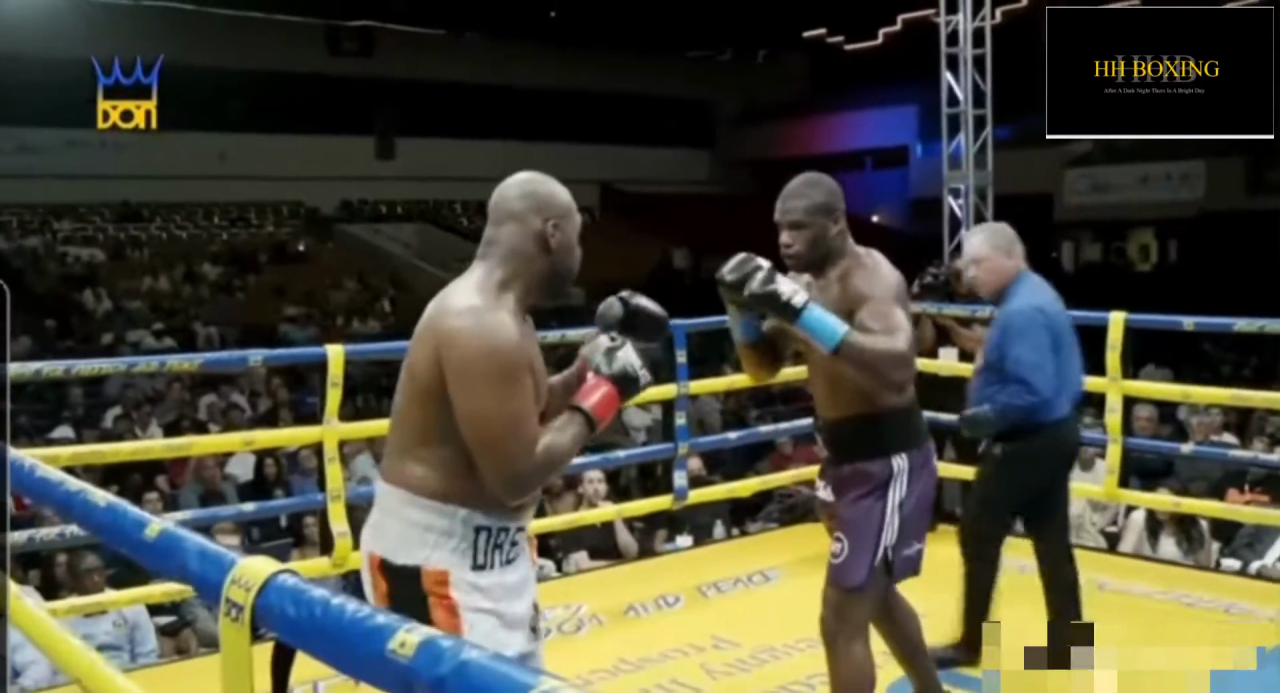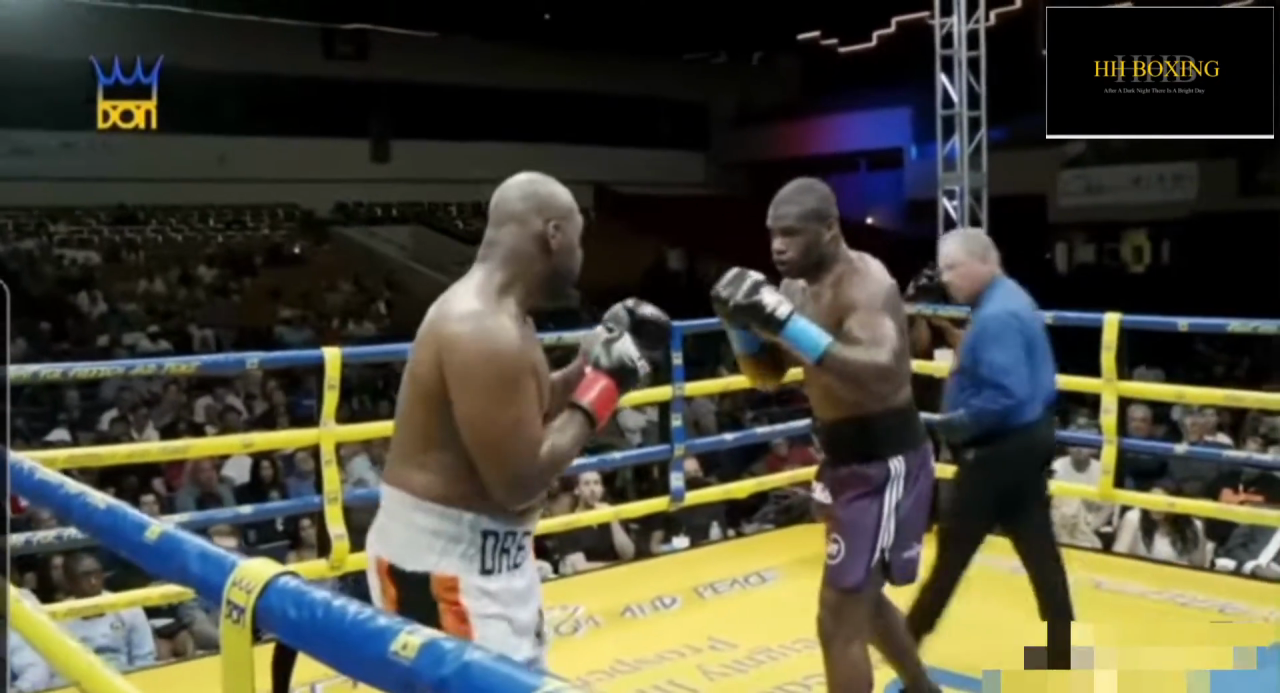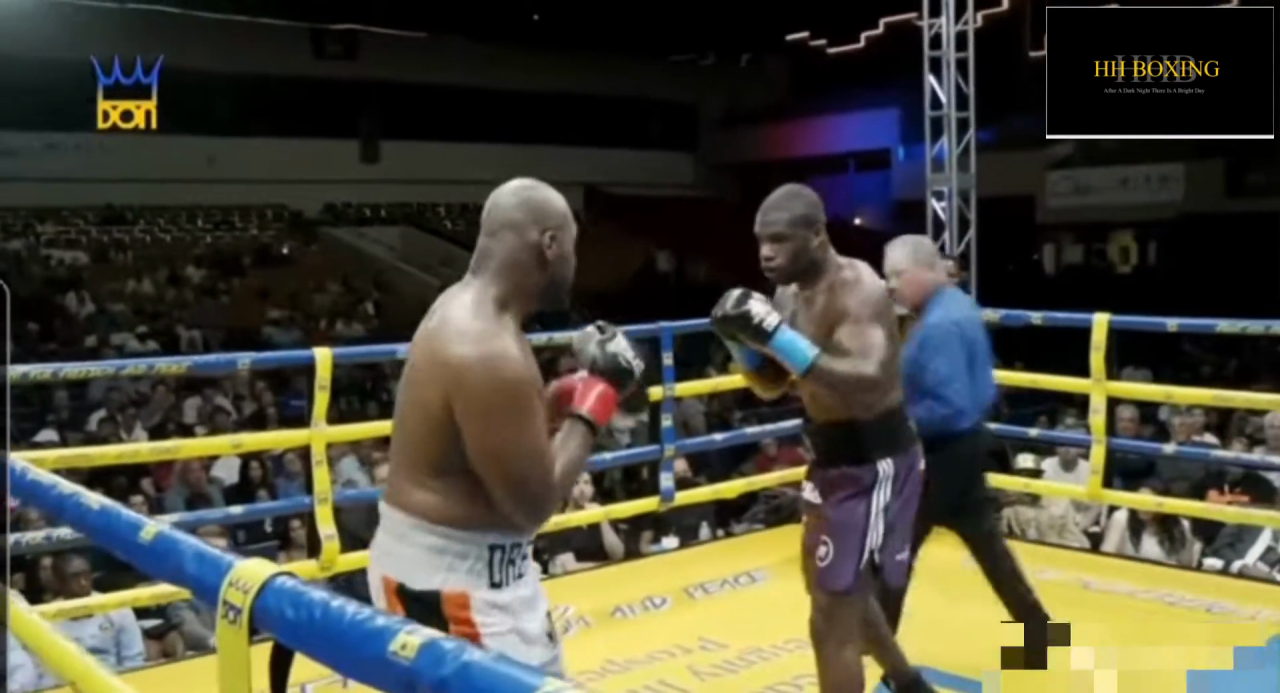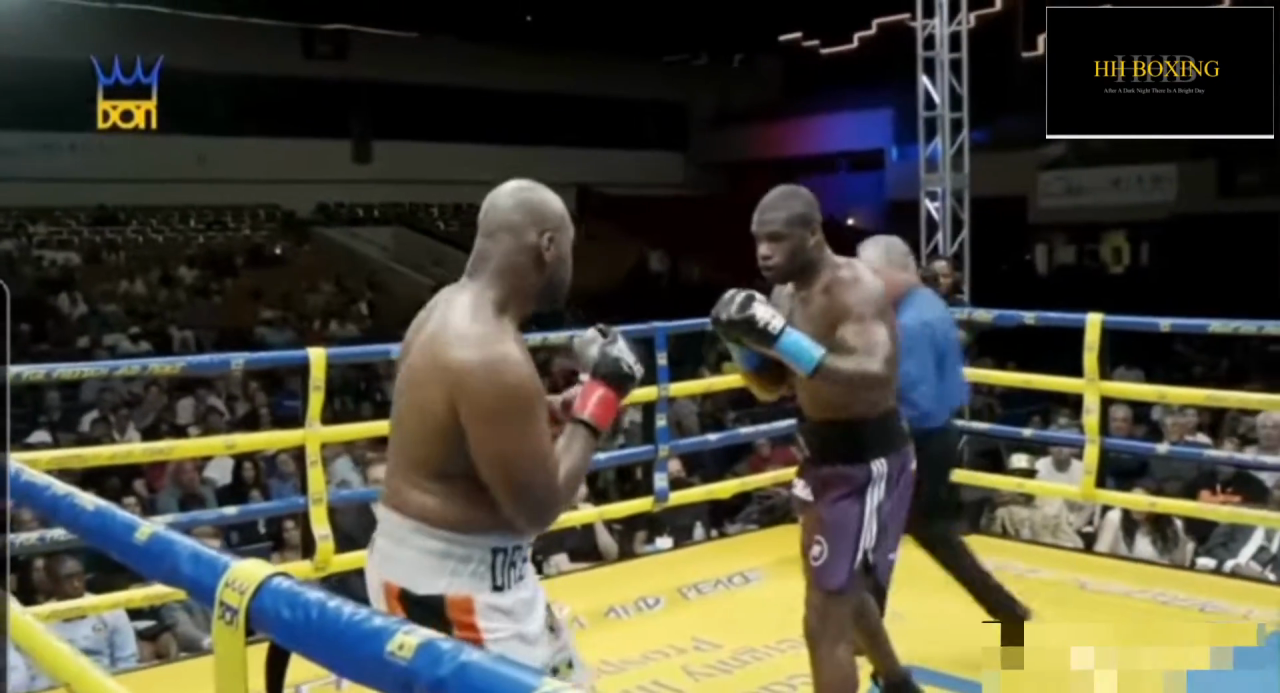
dt=0.1s
person 1, frame 1
left shoulder: (871, 277)
right shoulder: (803, 280)
left elbow: (895, 371)
right elbow: (761, 367)
left wrist: (805, 315)
right wrist: (741, 309)
left hip: (887, 462)
right hip: (848, 457)
left knee: (842, 620)
right knee: (876, 593)
person 1, frame 2
left shoulder: (864, 282)
right shoulder: (797, 287)
left elbow: (878, 383)
right elbow: (764, 375)
left wrist: (786, 325)
right wrist: (744, 323)
left hip: (884, 464)
right hip: (846, 459)
left knee: (839, 621)
right knee: (861, 593)
person 1, frame 3
left shoulder: (857, 289)
right shoulder: (790, 293)
left elbow: (865, 393)
right elbow: (770, 384)
left wrist: (776, 335)
right wrist: (741, 337)
left hip: (874, 465)
right hip: (835, 460)
left knee: (832, 623)
right knee: (825, 586)
person 1, frame 4
left shoulder: (856, 289)
right shoulder: (785, 295)
left elbow: (876, 387)
right elbow: (769, 385)
left wrist: (782, 339)
right wrist: (741, 340)
left hip: (867, 465)
right hip: (825, 460)
left knee: (823, 623)
right knee: (844, 589)
person 2, frame 1
left shoulder: (495, 310)
right shoulder: (481, 327)
left elbow: (532, 410)
right elbow: (515, 476)
left wrist: (595, 358)
right wrist: (603, 394)
left hip: (483, 550)
right hip: (434, 560)
person 2, frame 2
left shoulder: (485, 303)
right shoulder: (480, 330)
left elbow: (532, 408)
right elbow: (520, 483)
left wrist: (593, 361)
right wrist: (602, 390)
left hip: (482, 554)
right hip: (438, 563)
person 2, frame 3
left shoulder: (468, 308)
right shoulder: (486, 352)
right elbow: (533, 499)
left wrist: (575, 387)
right wrist: (597, 397)
left hip: (478, 566)
right hip: (444, 579)
person 2, frame 4
left shoulder: (452, 310)
right shoulder: (491, 360)
right elbow: (537, 507)
left wrist: (541, 405)
right wrist: (599, 398)
left hip: (479, 568)
right hip: (445, 584)
left knee: (559, 682)
person 3, frame 1
left shoulder: (1022, 312)
right shoulder: (1035, 296)
left elbow: (1034, 392)
left wrist: (986, 416)
right wrist: (991, 414)
left hip: (1027, 443)
right hip: (1051, 435)
left knee: (979, 539)
right knee: (1053, 544)
left ankle: (971, 644)
right ankle: (1064, 651)
person 3, frame 2
left shoulder: (996, 316)
right shoulder: (1010, 301)
left elbow: (1009, 396)
left wrist: (962, 421)
right wrist: (967, 418)
left hip: (1001, 446)
right hip: (1027, 438)
left knee: (955, 540)
right knee: (1037, 543)
left ankle: (911, 633)
right ankle: (1061, 648)
person 3, frame 3
left shoulder: (940, 324)
right shoulder: (957, 307)
left elbow: (949, 405)
left hip: (945, 453)
right hip: (966, 444)
right knee: (985, 543)
right ankle: (1038, 633)
person 3, frame 4
left shoulder: (912, 325)
right shoulder: (928, 308)
left elbow: (917, 407)
left hip: (913, 447)
right hip: (934, 441)
right knee: (936, 535)
person 4, frame 1
left shoulder: (983, 309)
right shoulder: (937, 302)
left elbow: (974, 343)
right elbow: (924, 344)
left wrist: (947, 320)
right wrist: (926, 310)
left hip: (967, 391)
right hip: (932, 388)
left knee: (970, 454)
right knee: (930, 452)
left ankle: (974, 512)
right ankle: (931, 510)
person 4, frame 2
left shoulder: (978, 310)
right shoulder: (932, 304)
left elbow: (968, 344)
right elbow: (920, 345)
left wrist: (941, 322)
right wrist: (921, 312)
left hip: (963, 393)
right hip: (929, 389)
left knee: (965, 455)
right knee: (926, 454)
left ankle: (969, 513)
right ankle: (926, 511)
person 4, frame 3
left shoulder: (965, 309)
right shoulder: (921, 305)
left elbow: (957, 343)
right elbow: (909, 345)
left wrist: (931, 321)
right wrist: (910, 312)
left hip: (951, 392)
right hip: (918, 389)
left knee: (953, 454)
right knee: (916, 453)
left ankle: (957, 511)
right ankle: (915, 511)
person 4, frame 4
left shoulder: (961, 310)
right shoulder: (915, 305)
left elbow: (950, 344)
right elbow: (901, 343)
left wrist: (923, 321)
right wrist: (903, 309)
left hip: (945, 394)
right hip: (911, 390)
left knee: (948, 454)
right knee: (908, 453)
left ankle: (952, 512)
right ankle: (909, 510)
